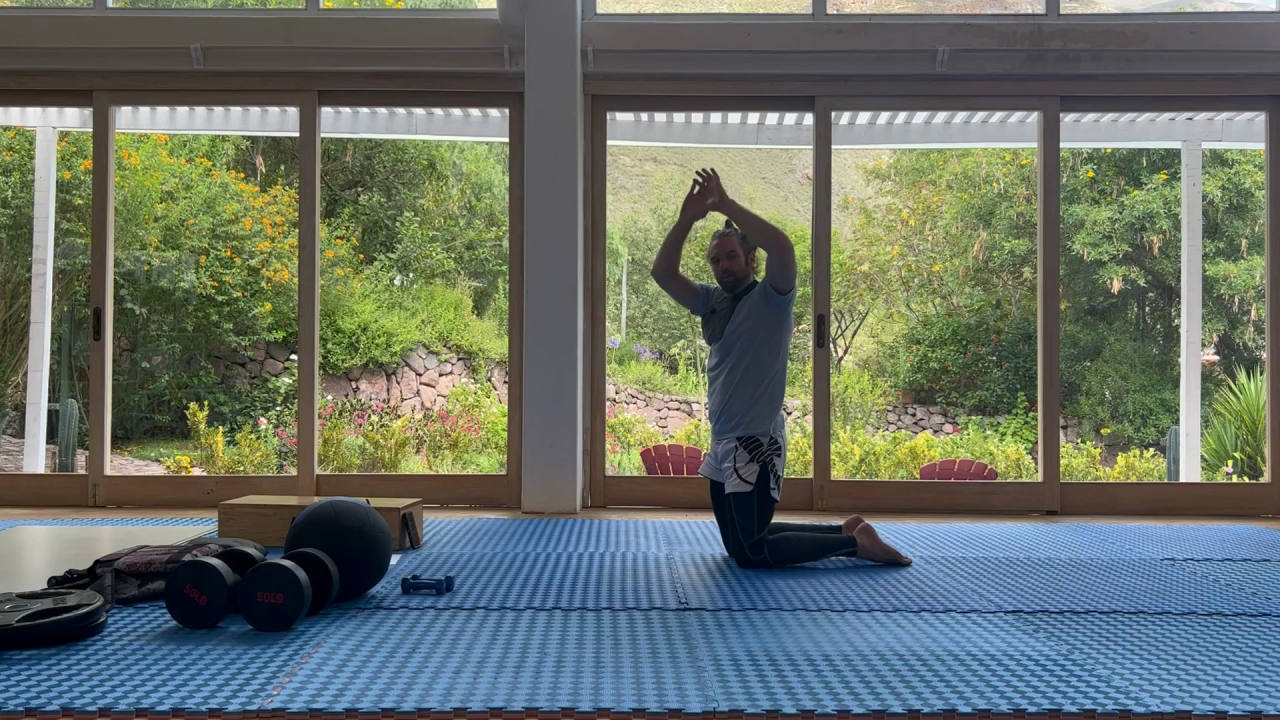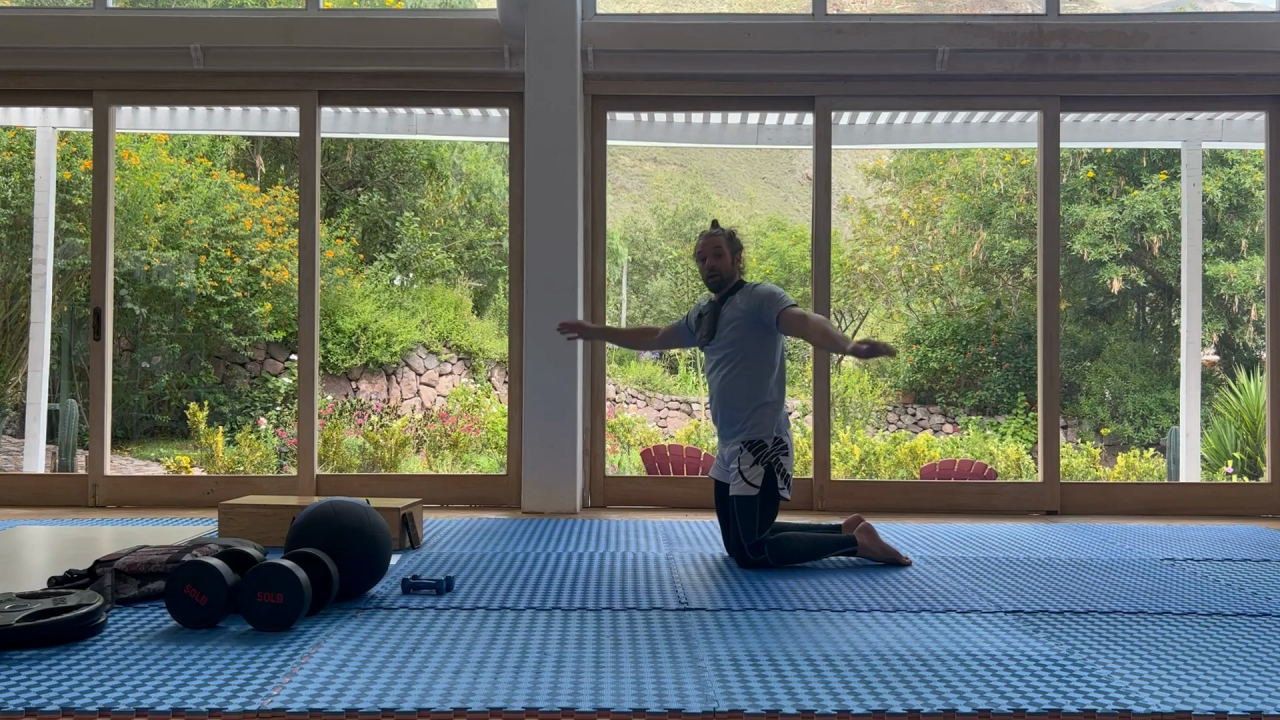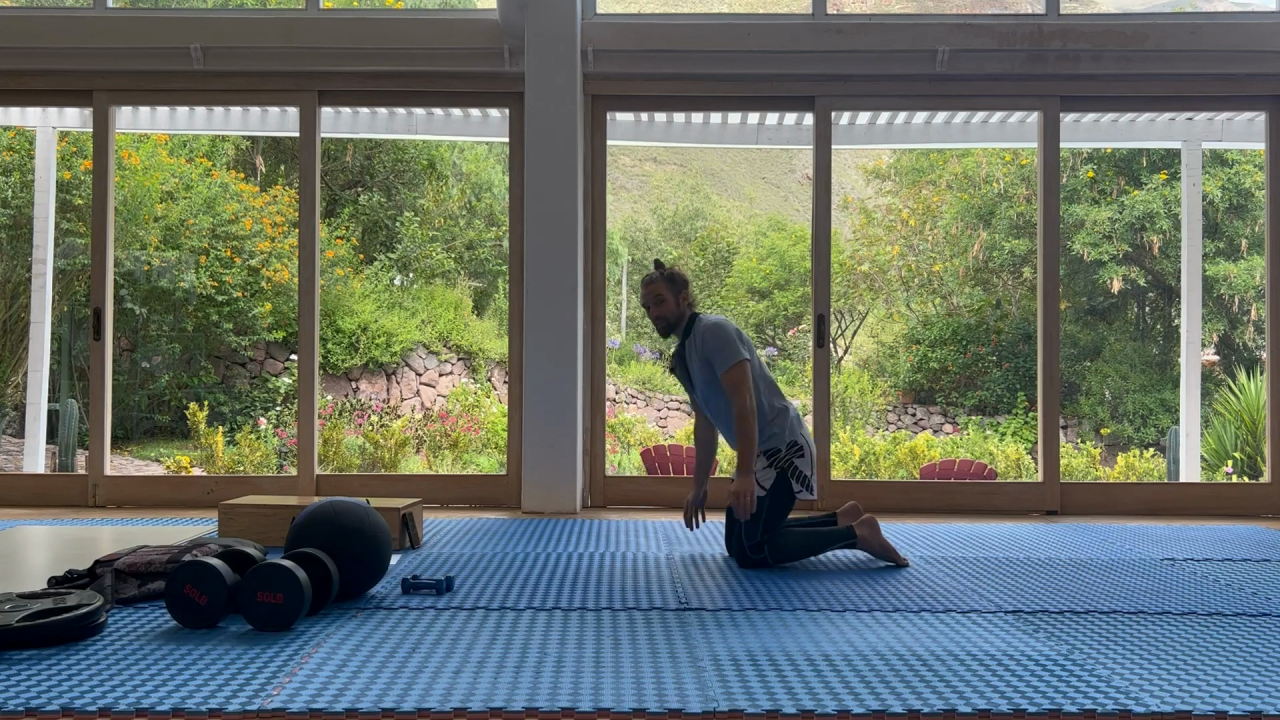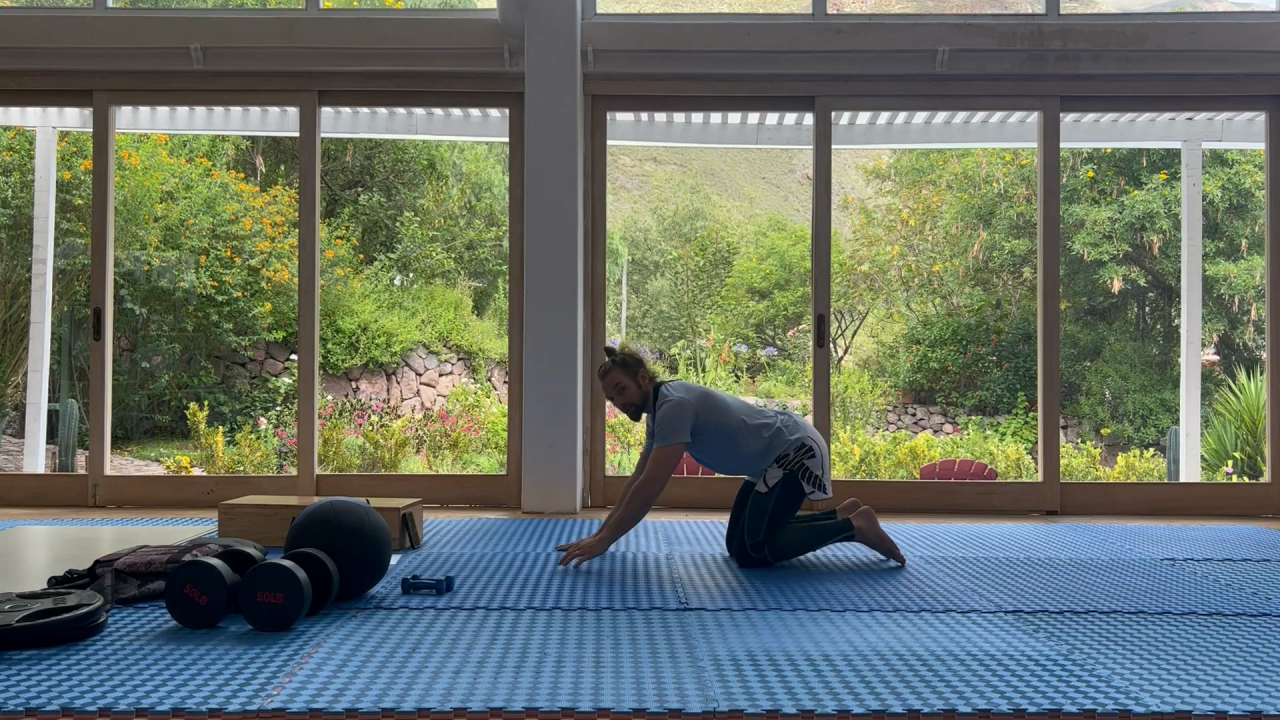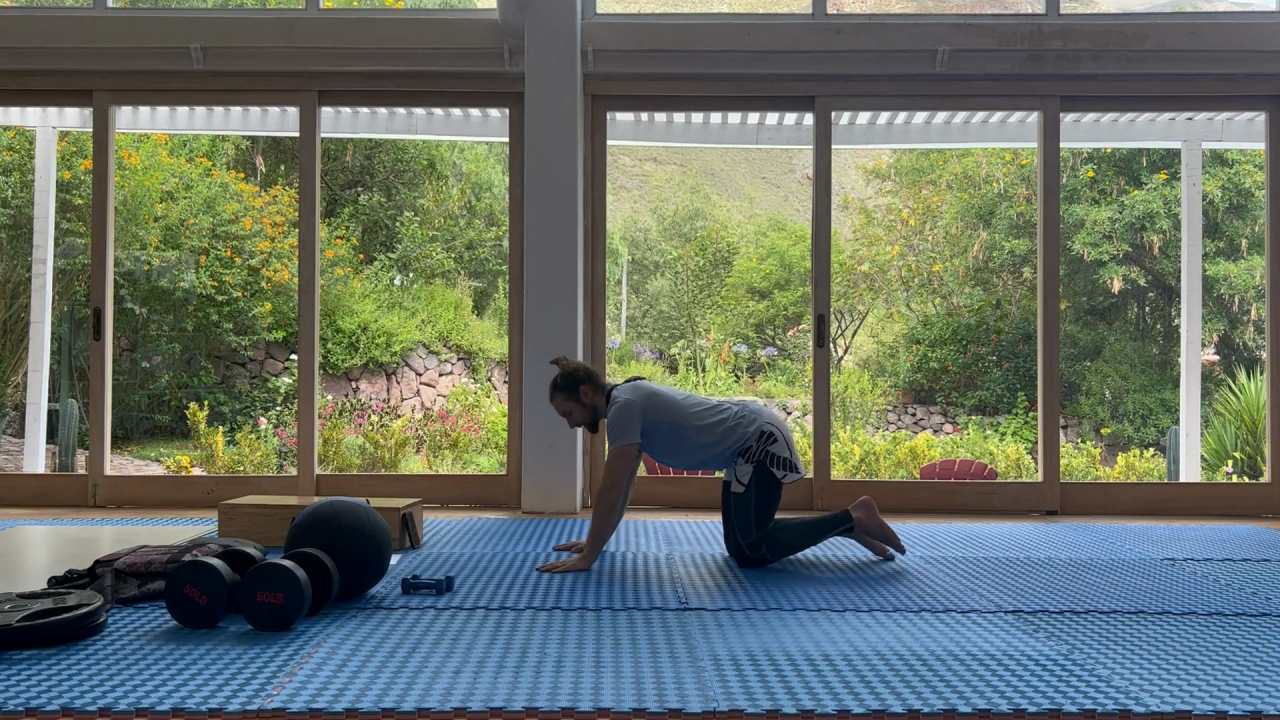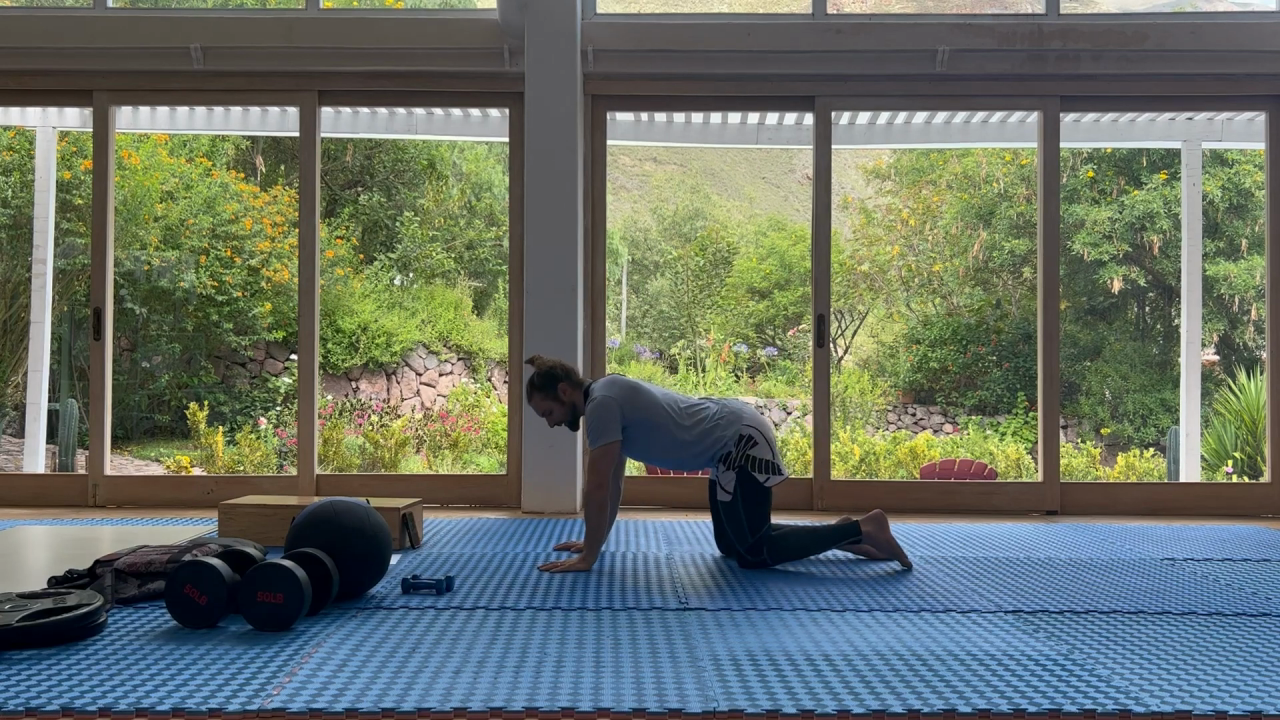
dt=0.5s
person 1, frame 1
left shoulder: (772, 297)
right shoulder: (711, 302)
left elbow: (781, 246)
right elbow: (662, 272)
left wrist: (725, 205)
right wrist: (689, 217)
left hip: (754, 444)
right hip: (723, 446)
left knee: (751, 552)
right knee: (741, 545)
left ankle: (855, 543)
right ankle: (846, 530)
person 1, frame 2
left shoulder: (761, 299)
right shoulder: (704, 314)
left elbow: (808, 324)
right elbow: (654, 338)
left wrist: (846, 344)
right wrist: (598, 332)
left hip: (760, 446)
right hip: (732, 448)
left knee: (751, 552)
right knee: (741, 542)
left ankle: (856, 542)
right ankle: (846, 530)
person 1, frame 3
left shoulder: (713, 332)
right shoulder: (684, 353)
left elbow: (743, 404)
right elbow: (705, 422)
left wrist: (745, 475)
right wrist: (699, 485)
left hip: (781, 448)
right hip: (763, 451)
left knee: (750, 551)
right knee: (740, 544)
left ankle: (855, 533)
right ankle: (841, 520)
person 1, frame 4
left shoulder: (674, 405)
right shoulder: (661, 413)
left elbow: (651, 486)
right elbow: (638, 482)
left wrist: (604, 541)
right wrist: (601, 533)
left hip: (796, 453)
right hip: (780, 456)
left knee: (752, 551)
right knee: (738, 544)
left ankle: (853, 527)
right ankle: (845, 516)
person 1, frame 5
left shoulder: (623, 407)
right shoulder: (629, 399)
left elbow: (611, 489)
right elbow: (623, 486)
left wrist: (590, 554)
right wrist: (594, 540)
left hip: (760, 441)
right hip: (750, 442)
left knee: (751, 553)
right knee: (739, 544)
left ankle: (852, 518)
right ankle: (848, 523)
person 1, frame 6
left shoulder: (601, 404)
right shoulder: (609, 395)
left elbow: (597, 488)
right elbow: (612, 481)
left wrist: (588, 556)
right wrist: (595, 539)
left hip: (740, 442)
right hip: (733, 435)
left knee: (754, 553)
right knee: (731, 543)
left ankle: (861, 529)
right ankle: (844, 533)
